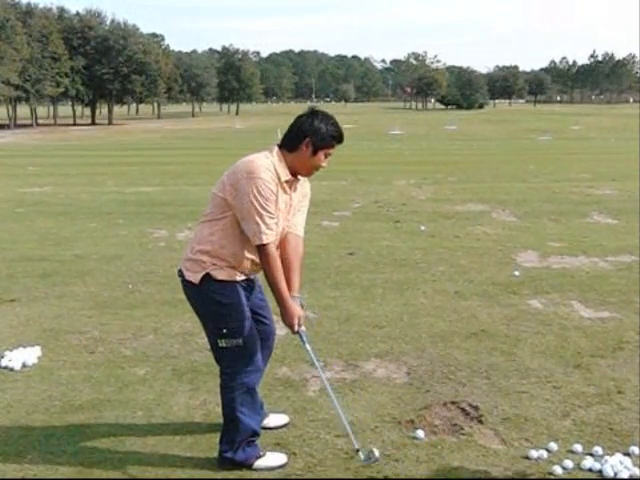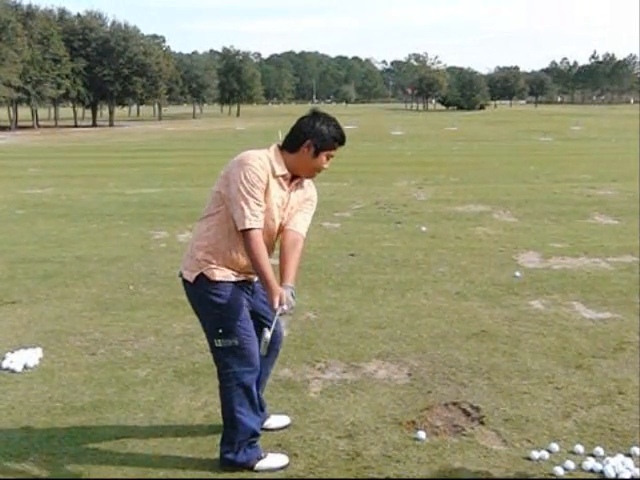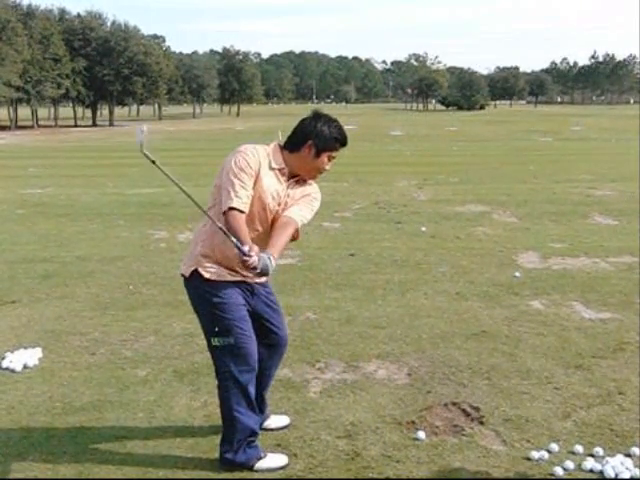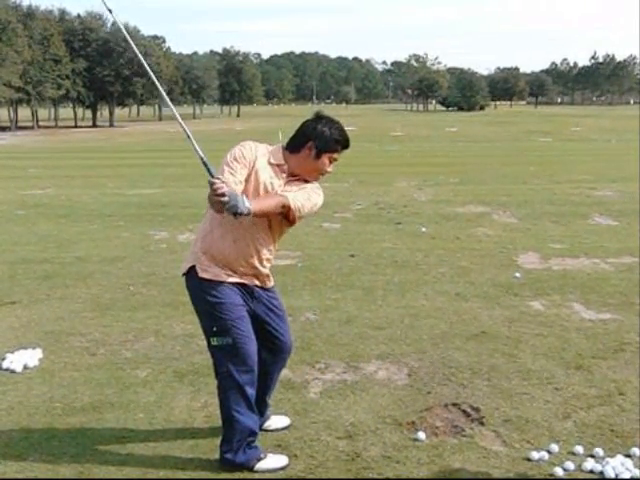
dt=0.7s
person 1, frame 1
left shoulder: (300, 185)
right shoulder: (258, 173)
left elbow: (292, 239)
right elbow: (265, 245)
left wrist: (294, 297)
right wrist: (285, 303)
left hip: (241, 273)
right hip: (211, 274)
left knee: (262, 336)
right knee: (242, 358)
left ankle: (250, 411)
right ankle: (239, 448)
person 1, frame 2
left shoulder: (306, 191)
right shoulder: (252, 166)
left elbow: (292, 237)
right elbow: (249, 232)
left wrist: (288, 286)
right wrist: (272, 287)
left hip: (245, 275)
right hip: (211, 274)
left knee: (269, 339)
right knee: (241, 358)
left ankle: (251, 412)
right ankle: (240, 450)
person 1, frame 3
left shoulder: (309, 193)
right shoulder: (249, 158)
left elbow: (287, 224)
right elbow: (232, 212)
left wrist: (267, 258)
right wrist: (246, 247)
left hip: (251, 276)
right hip: (212, 272)
left knee: (274, 340)
right knee: (240, 358)
left ankle: (252, 413)
right ankle: (240, 449)
person 1, frame 4
left shoulder: (311, 192)
right shoulder: (249, 154)
left elbow: (280, 203)
right elbow: (218, 197)
left wrist: (243, 204)
right wrist: (221, 195)
left hip: (257, 278)
right hip: (212, 273)
left knee: (278, 345)
right knee: (240, 359)
left ankle: (253, 414)
right ankle: (240, 450)
